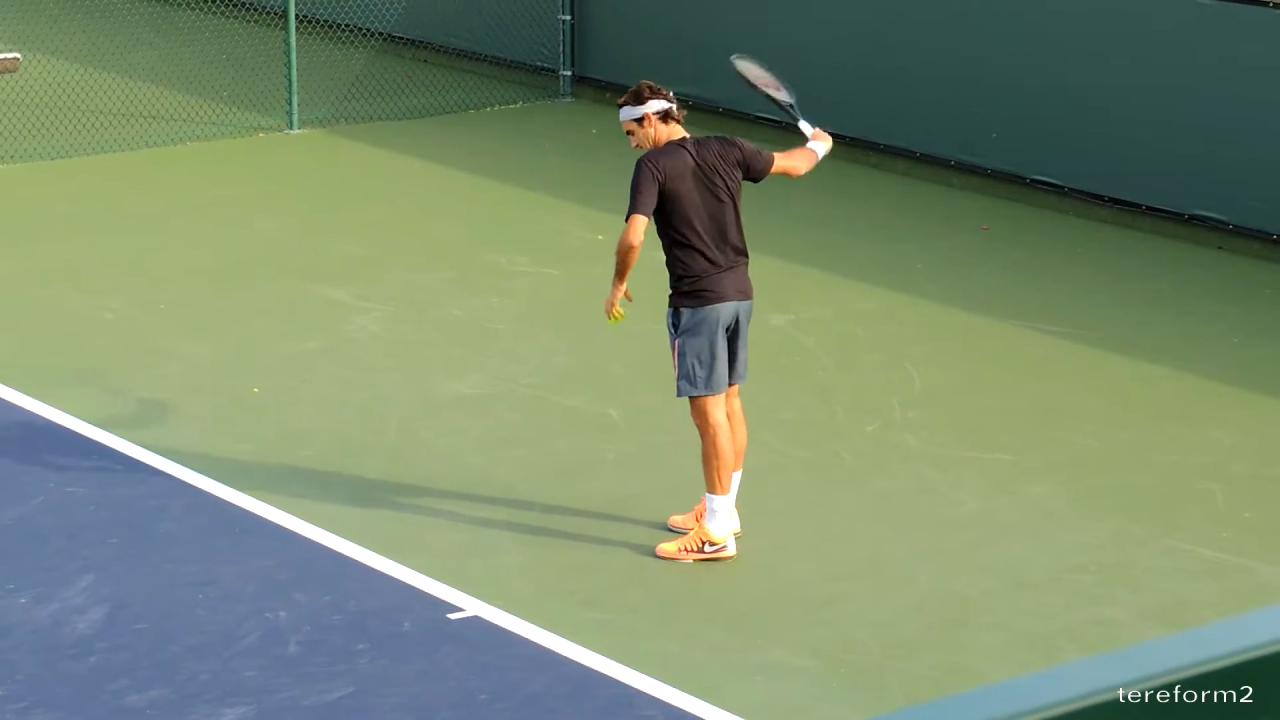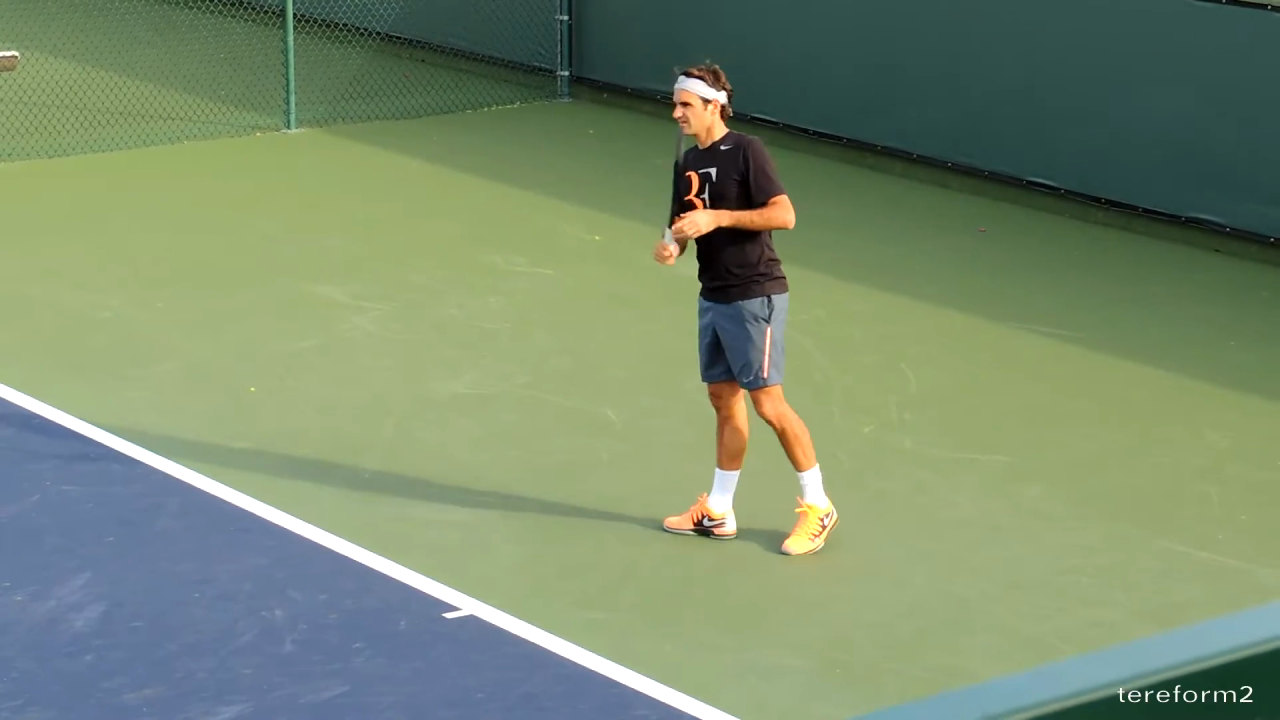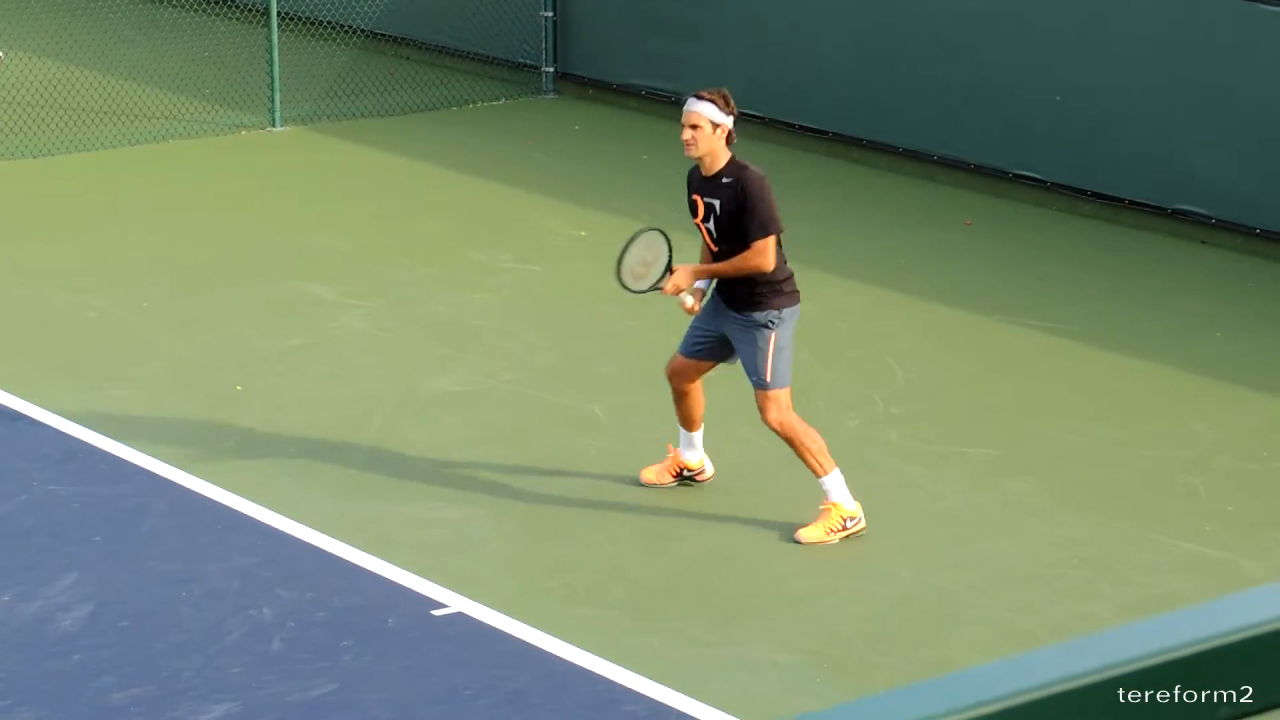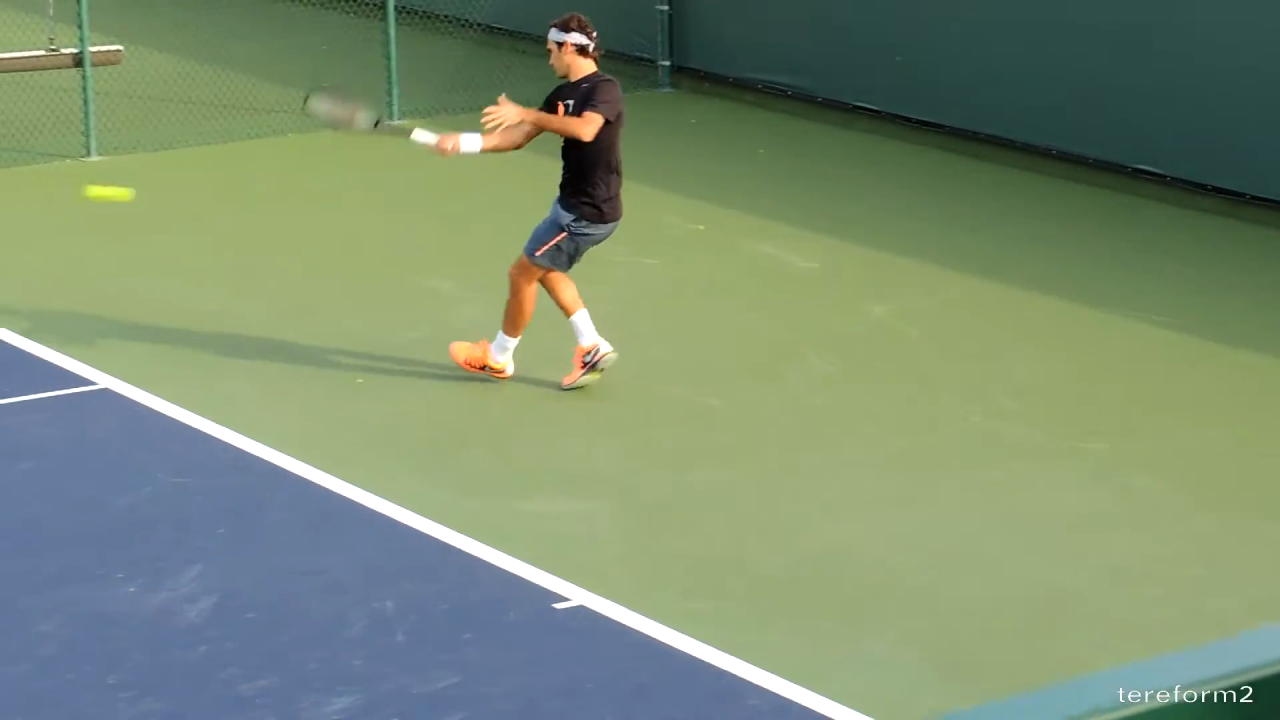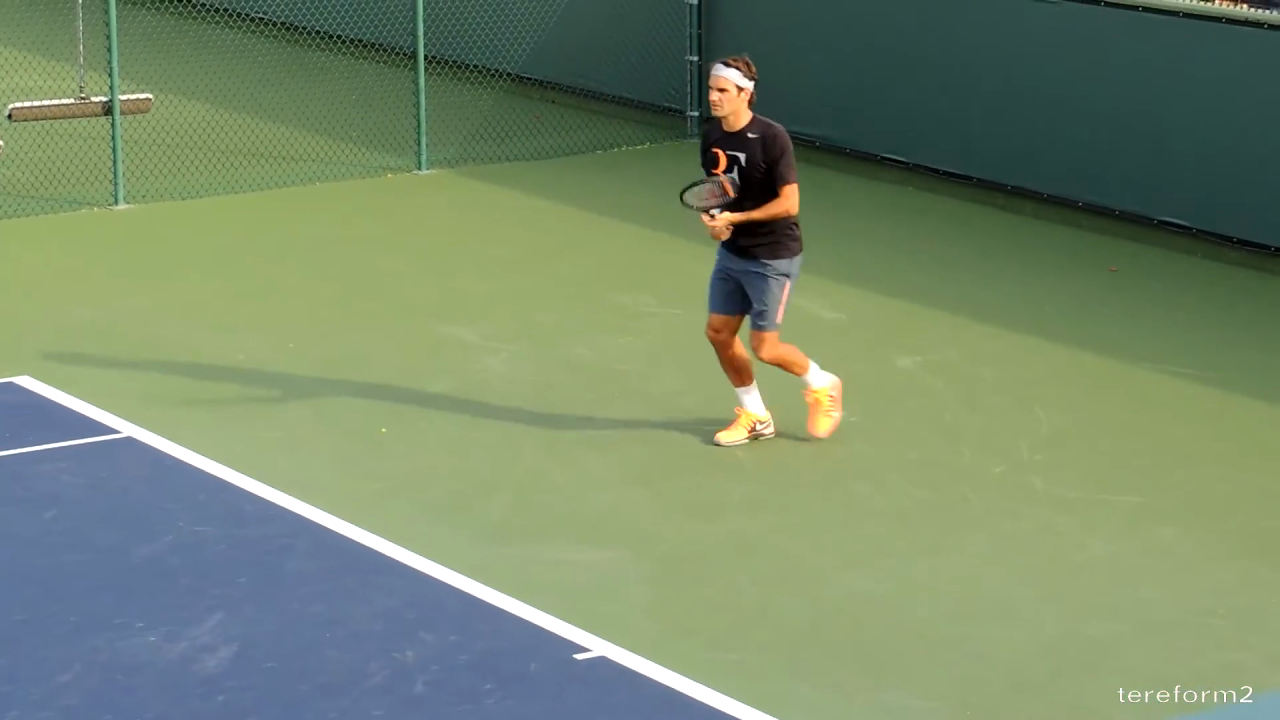
dt=1s
person 1, frame 1
left shoulder: (652, 164)
right shoulder: (726, 148)
left elbow: (633, 236)
right elbow: (793, 166)
left wrist: (619, 283)
right wrist: (817, 146)
left hip: (697, 302)
right hip: (738, 292)
left knee: (708, 414)
right knee: (728, 403)
left ankle: (716, 533)
right ankle: (722, 509)
person 1, frame 2
left shoulder: (747, 151)
right shoulder: (686, 163)
left elbow: (784, 216)
right elbow: (683, 227)
left wrist: (716, 219)
right wrist: (669, 245)
left hip: (755, 298)
right hip: (712, 300)
left knee: (768, 405)
right knee: (724, 401)
left ankle: (817, 506)
right ankle: (717, 510)
person 1, frame 3
left shoulder: (750, 182)
right shoulder: (699, 179)
left elbow: (765, 258)
left wrist: (695, 274)
right wrist: (700, 287)
left hip: (766, 309)
right hip: (729, 304)
left knee: (777, 415)
right knee: (680, 373)
left ankle: (845, 508)
right ankle: (690, 460)
person 1, frame 4
left shoulder: (606, 88)
right shoulder: (563, 92)
left elbow: (584, 131)
right elbow: (519, 137)
left wrist: (528, 114)
right wrist: (468, 142)
left hip: (589, 214)
right hip: (572, 203)
left knee: (525, 274)
right knee: (548, 272)
left ankle: (497, 357)
right ankle: (592, 349)
person 1, frame 5
left shoulder: (771, 137)
right shoulder: (711, 134)
left elbow: (788, 204)
left wrist: (734, 218)
right wrist: (717, 219)
left hip: (774, 256)
right hip: (732, 252)
left knee: (766, 349)
right knee: (720, 336)
left ankle: (820, 384)
right ankle: (755, 416)
